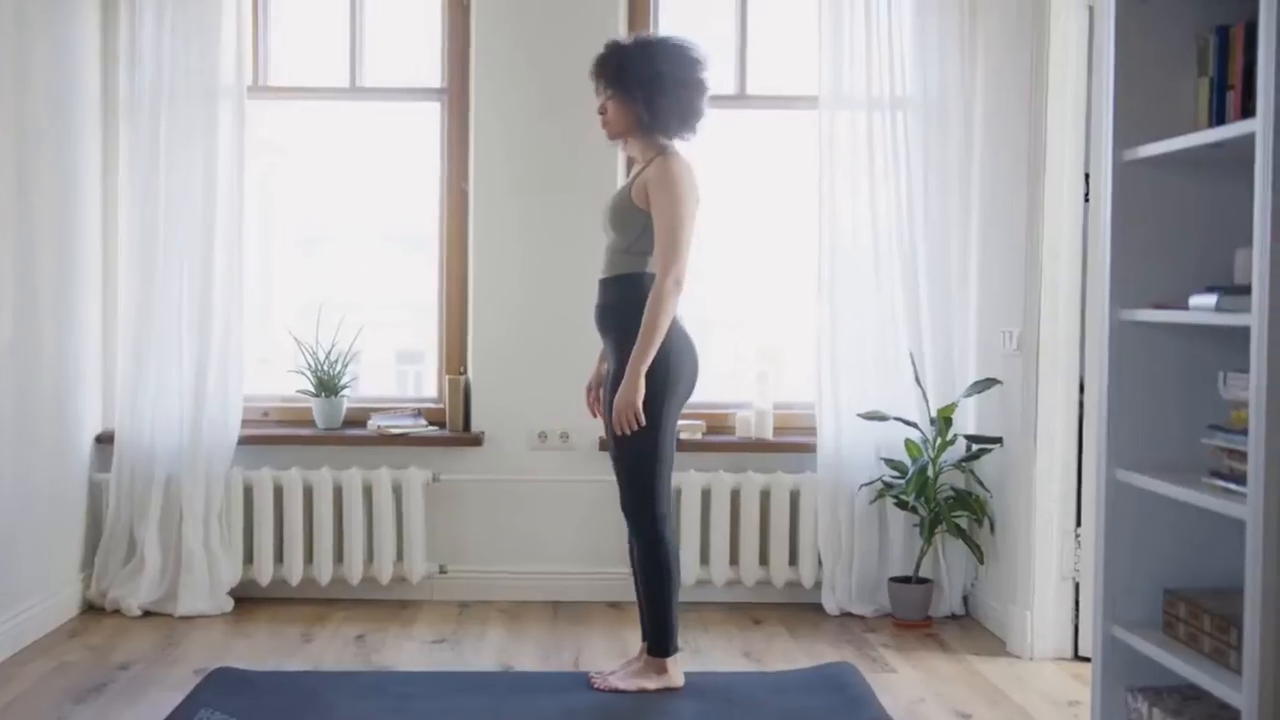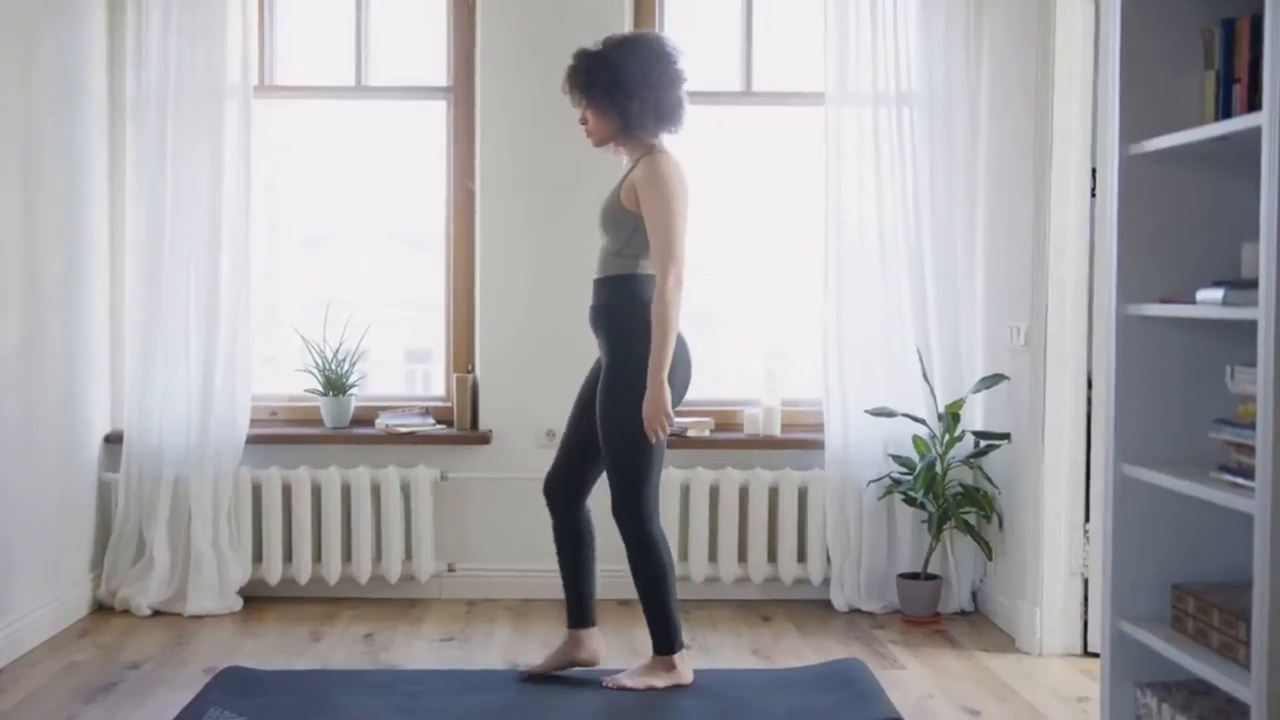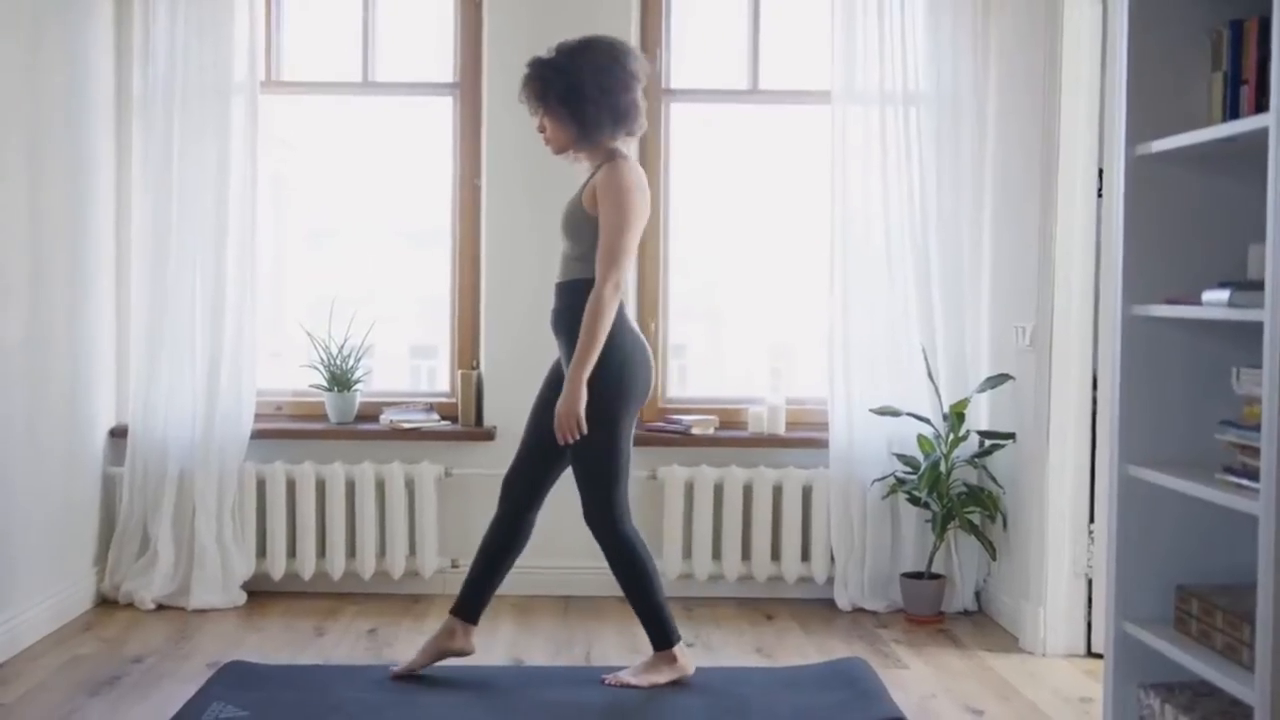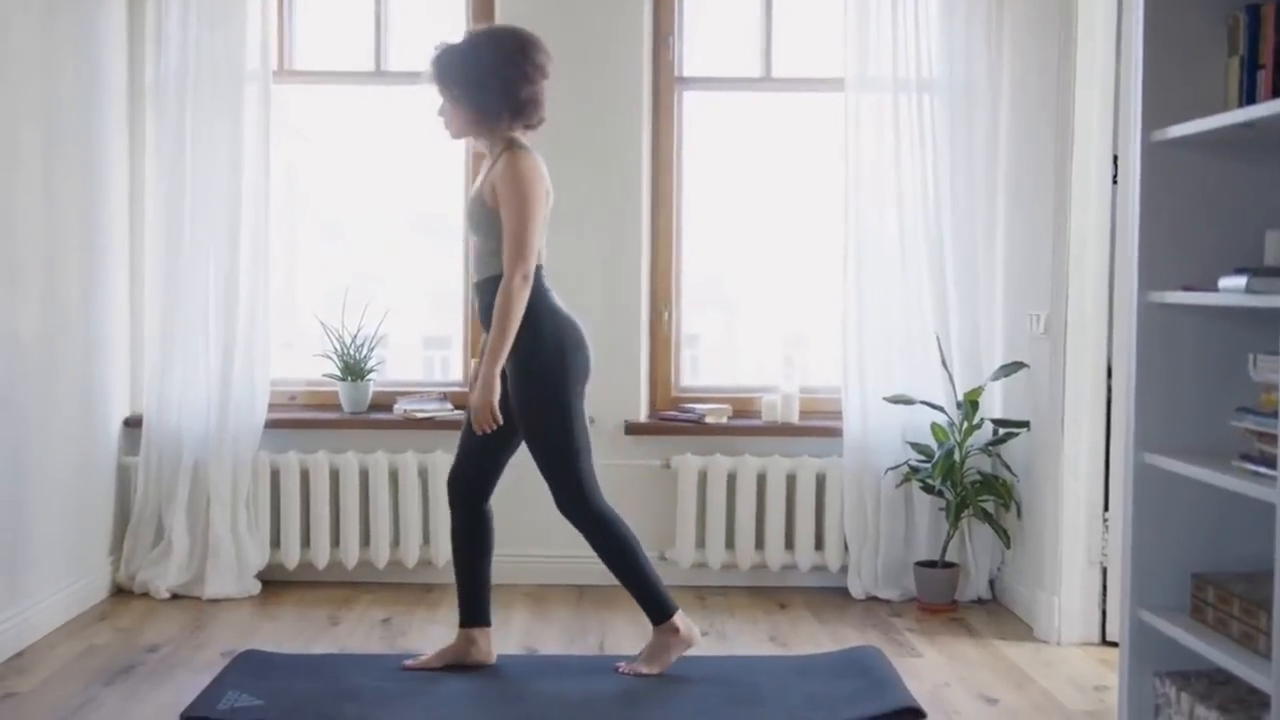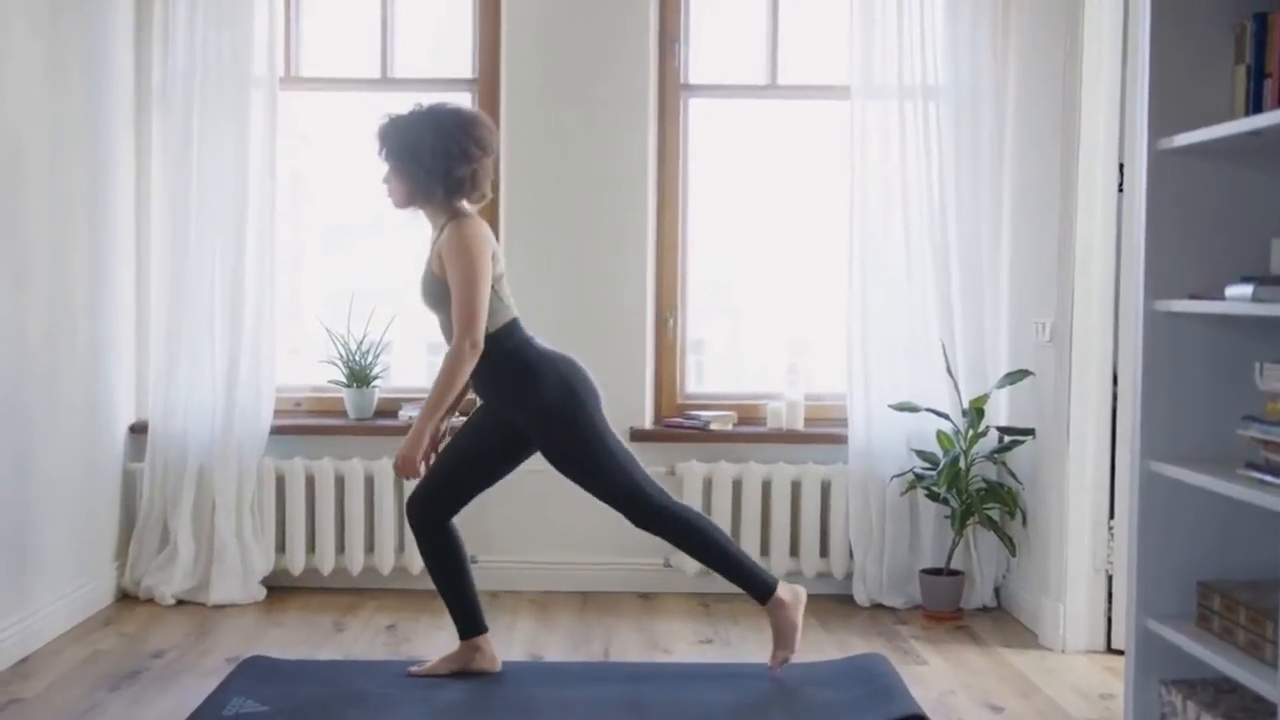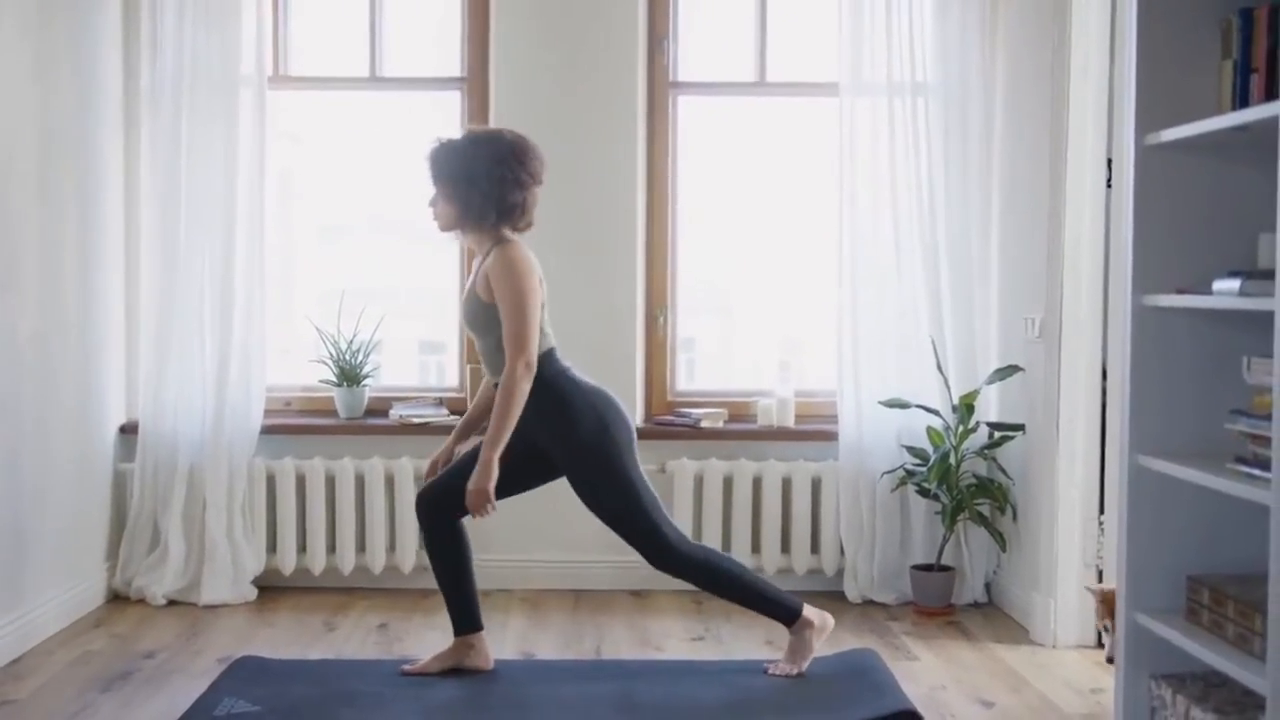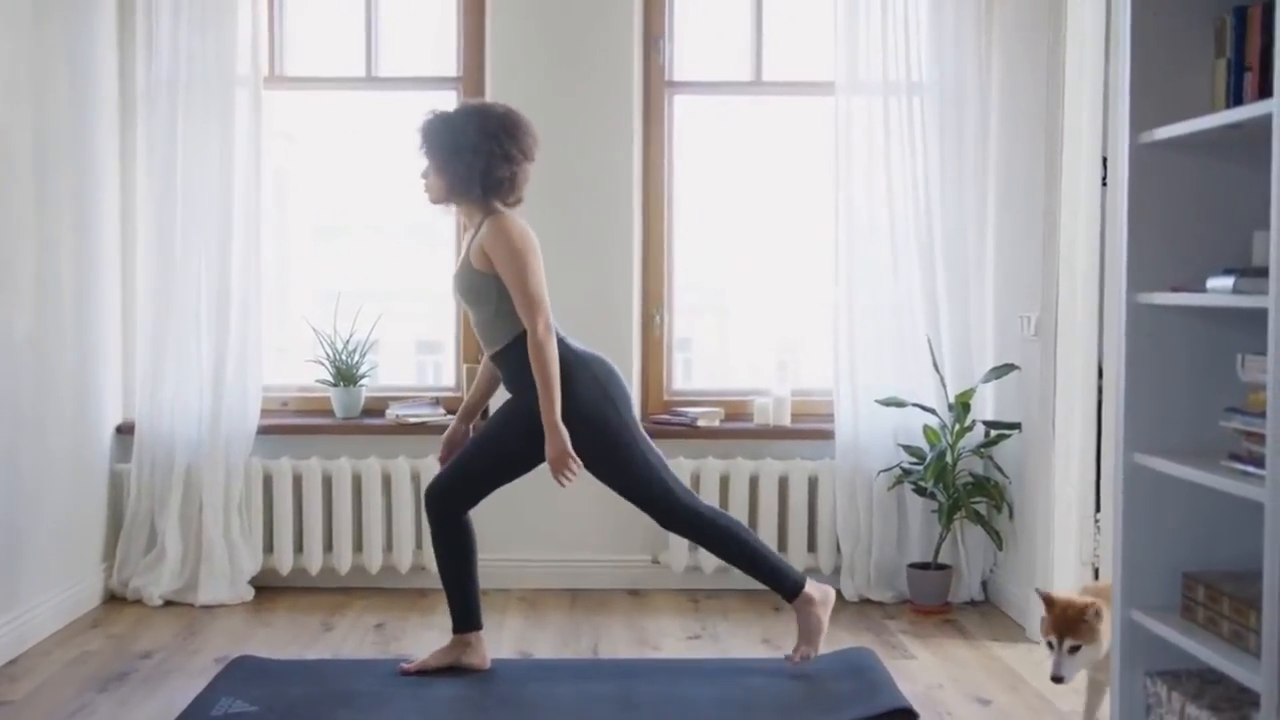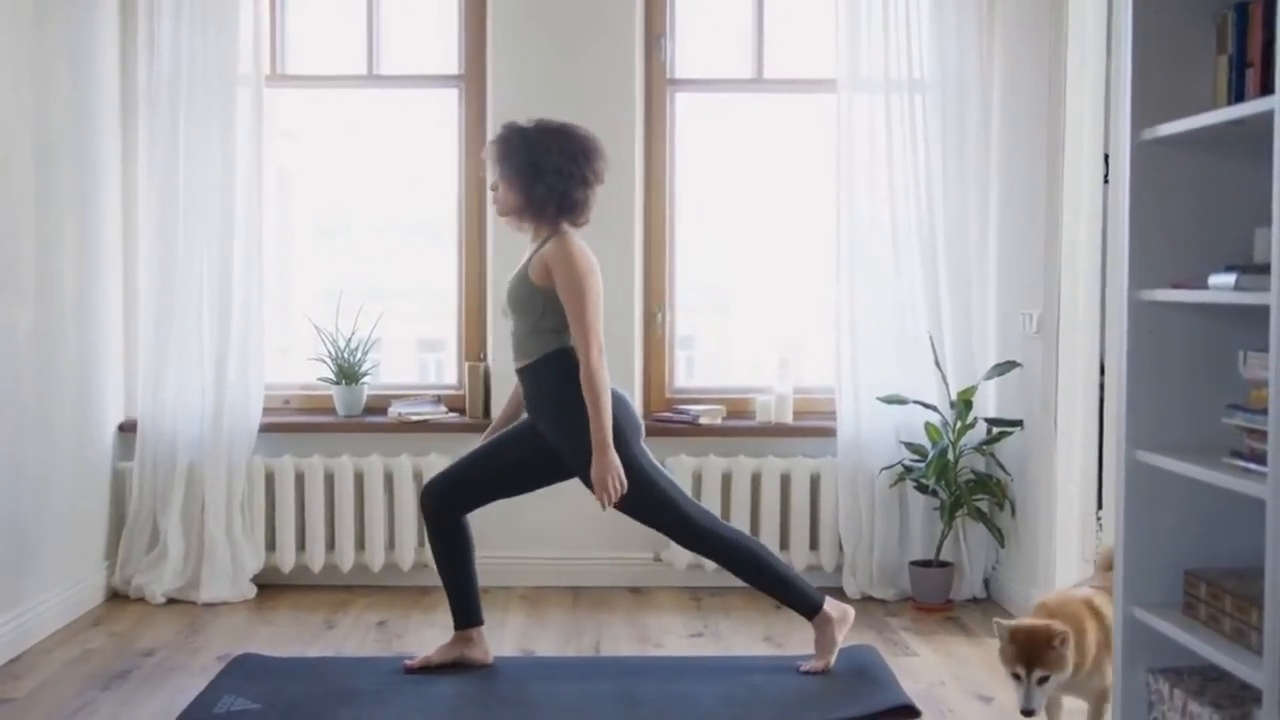
dt=0.4s
person 1, frame 1
left shoulder: (669, 169)
right shoulder: (643, 169)
left elbow: (669, 279)
left wrist: (635, 372)
right wrist: (605, 364)
left hip: (653, 357)
right hip: (633, 352)
left knee: (646, 510)
right knee: (639, 509)
left ankle: (663, 661)
right ankle: (651, 648)
person 1, frame 2
left shoulder: (658, 168)
right shoulder: (637, 170)
left elbow: (669, 279)
left wrist: (659, 378)
left hip: (642, 355)
right hip: (620, 354)
left knee: (633, 509)
right knee: (562, 489)
left ankle: (669, 659)
right ankle: (581, 636)
person 1, frame 3
left shoulder: (619, 175)
right shoulder: (601, 174)
left elbow: (609, 286)
left wrist: (577, 382)
left hip: (605, 362)
right hip: (583, 356)
left knee: (605, 512)
right knee: (519, 493)
left ankle: (670, 653)
right ankle: (459, 629)
person 1, frame 4
left shoulder: (518, 166)
right shoulder: (499, 162)
left elbow: (517, 276)
left wrist: (488, 373)
right wrist: (489, 364)
left hip: (542, 350)
right hip: (522, 346)
left knee: (577, 496)
right knee: (465, 487)
left ankle: (670, 624)
right ankle: (474, 638)
person 1, frame 5
left shoulder: (464, 235)
right shoulder: (449, 232)
left elbow: (468, 345)
left wrist: (421, 431)
right wrist: (436, 426)
left hip: (549, 395)
right hip: (515, 400)
left knee: (647, 506)
right knee: (425, 507)
left ankle: (776, 596)
right ankle: (475, 646)
person 1, frame 6
left shoulder: (508, 260)
right shoulder: (490, 260)
left elbow: (523, 368)
right elbow: (502, 370)
left wrist: (488, 462)
right wrist: (455, 441)
left hip: (581, 424)
right hip: (547, 424)
left knee: (665, 548)
right knee: (435, 502)
left ankle: (804, 620)
right ankle: (469, 644)
person 1, frame 7
left shoulder: (501, 230)
right shoulder: (479, 233)
left elbow: (538, 329)
left wrist: (553, 428)
right wrist: (463, 420)
left hip: (578, 392)
right hip: (538, 397)
left knee: (673, 507)
right knee: (444, 495)
left ankle: (806, 596)
right ankle: (467, 643)
person 1, frame 8
left shoulder: (565, 251)
right shoulder: (541, 253)
left elbow: (591, 354)
left wrist: (605, 450)
right wrist: (493, 434)
left hip: (584, 419)
right hip: (552, 423)
left knee: (694, 528)
right knee: (440, 497)
left ankle: (825, 613)
right ankle: (469, 639)
